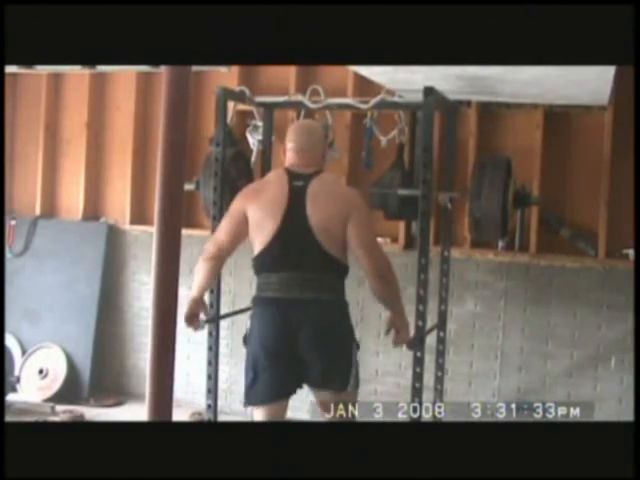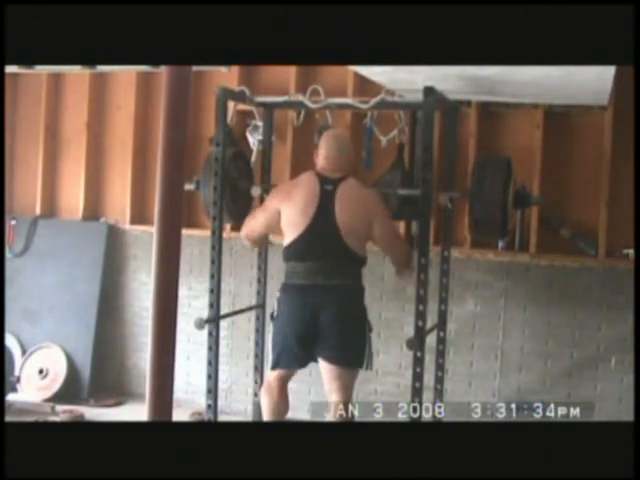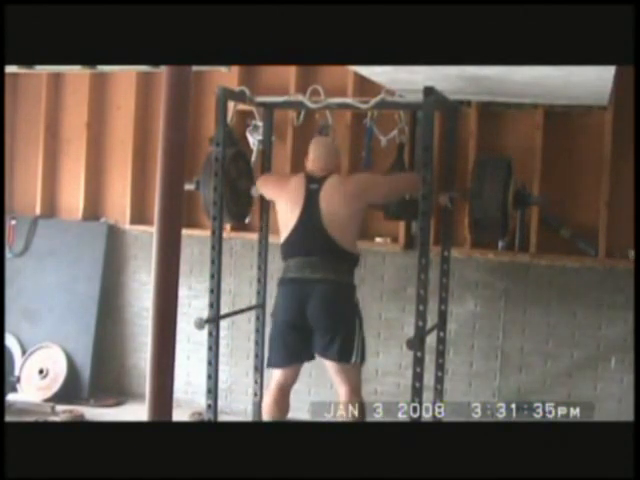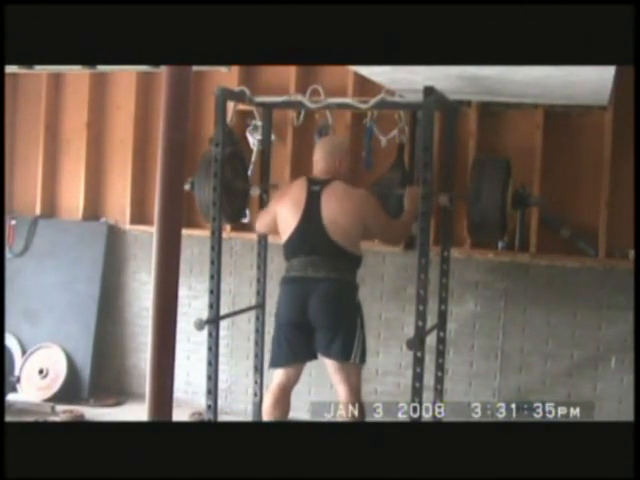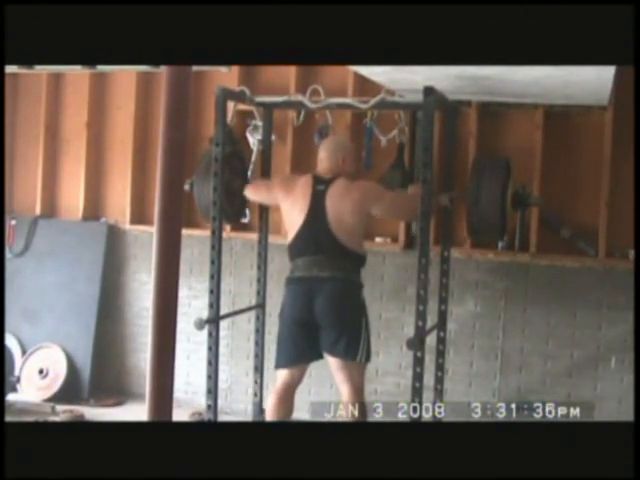
dt=0.7s
person 1, frame 1
left shoulder: (255, 194)
right shoulder: (345, 198)
left elbow: (213, 254)
right elbow: (375, 267)
left wrist: (195, 296)
right wrist: (398, 313)
left hip: (270, 317)
right hip: (326, 317)
left knee: (267, 417)
person 1, frame 2
left shoulder: (289, 191)
right shoulder: (366, 199)
left elbow: (248, 233)
right elbow: (399, 253)
left wrist: (259, 240)
right wrist: (404, 265)
left hip: (296, 298)
right hip: (342, 302)
left knee: (277, 377)
right knee: (339, 398)
person 1, frame 3
left shoulder: (285, 187)
right shoulder: (354, 188)
left elbow: (261, 182)
right elbow: (404, 184)
right wrist: (422, 180)
left hip: (291, 293)
right hip: (333, 295)
left knee: (280, 381)
right knee: (349, 388)
person 1, frame 4
left shoulder: (286, 194)
right shoulder: (357, 199)
left elbow: (261, 226)
right elbow: (396, 235)
right wrist: (412, 207)
left hip: (293, 293)
right hip: (335, 295)
left knee: (281, 381)
right knee: (348, 388)
person 1, frame 5
left shoulder: (290, 188)
right shoulder: (361, 193)
left elbow: (251, 190)
right elbow: (413, 207)
right wrist: (417, 194)
left hip: (298, 293)
right hip: (341, 294)
left knee: (285, 381)
right knee: (351, 387)
